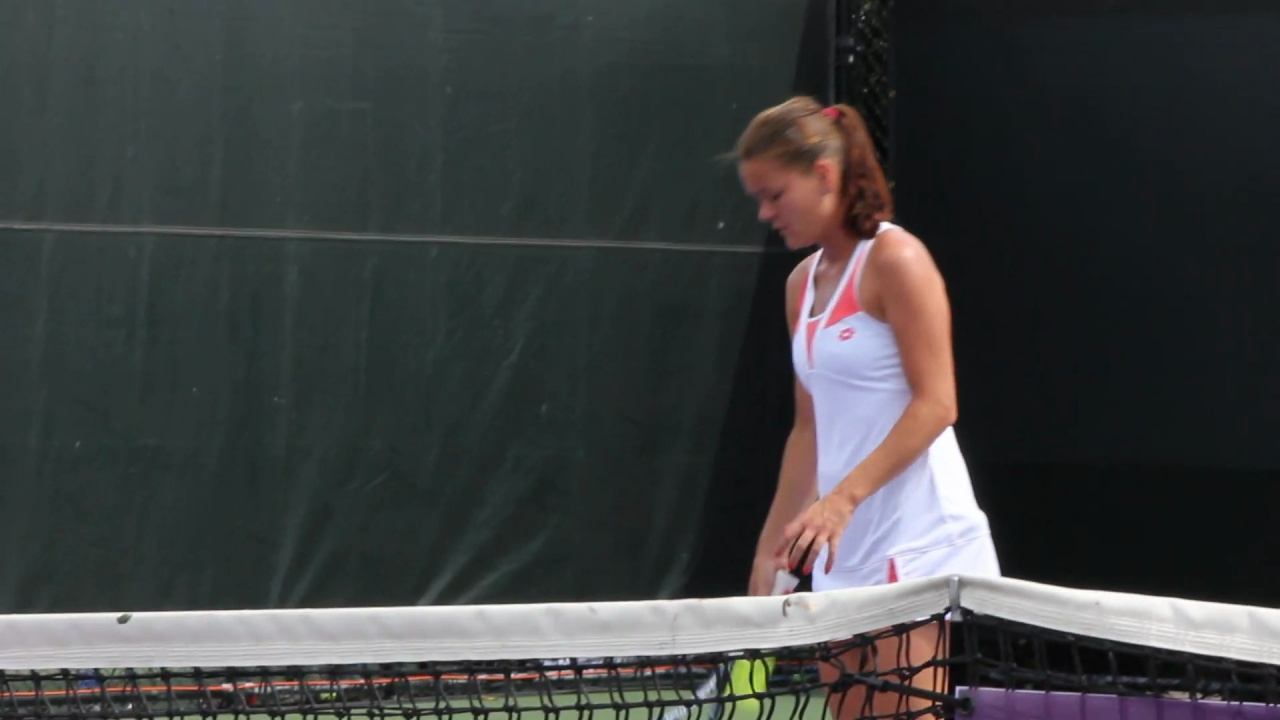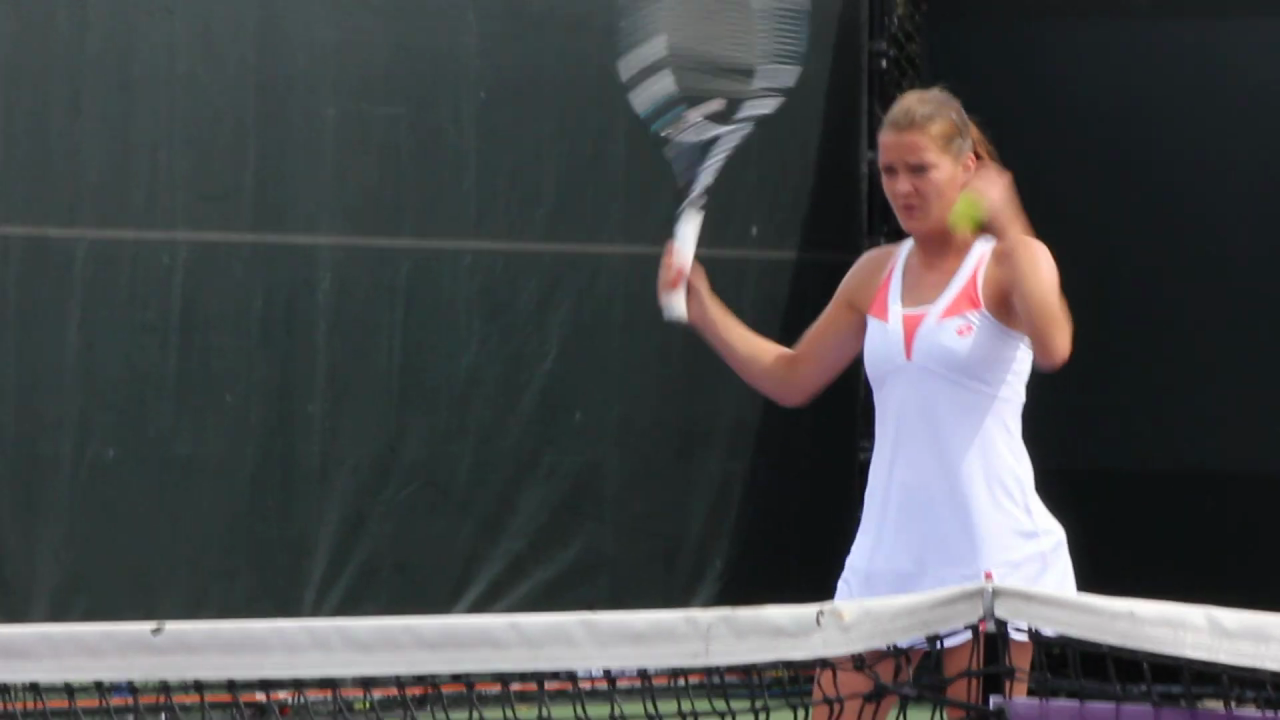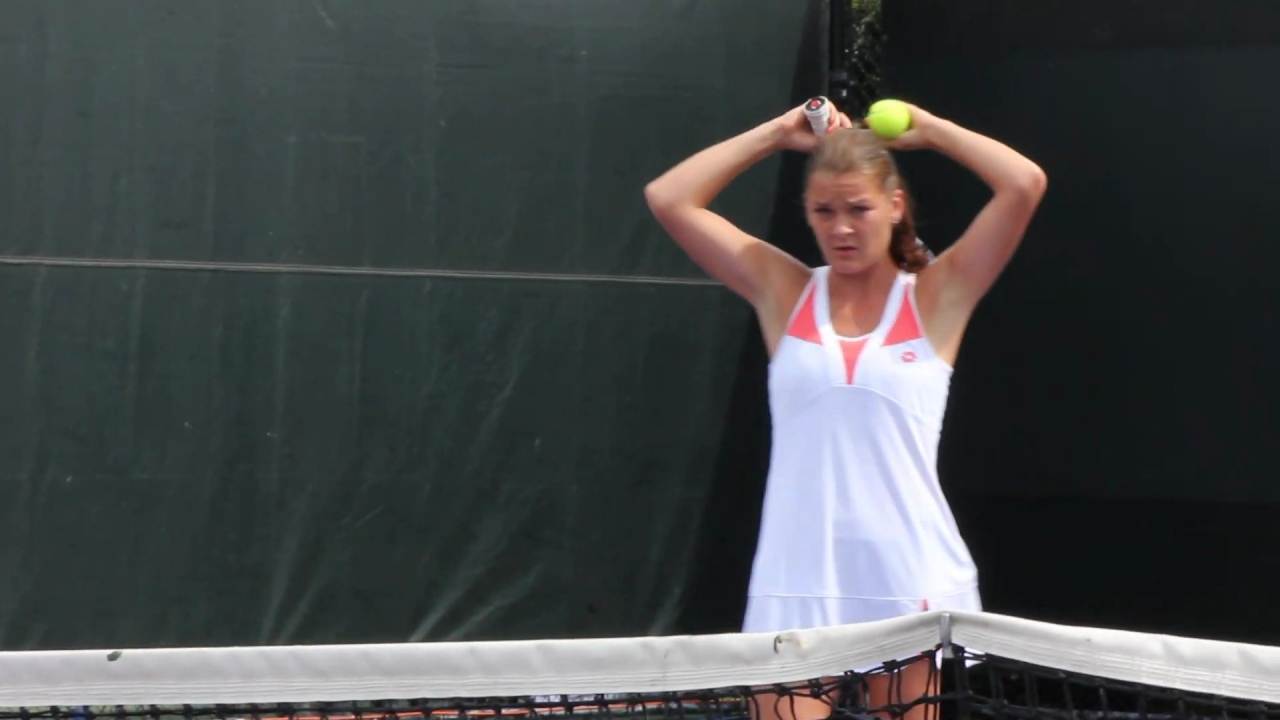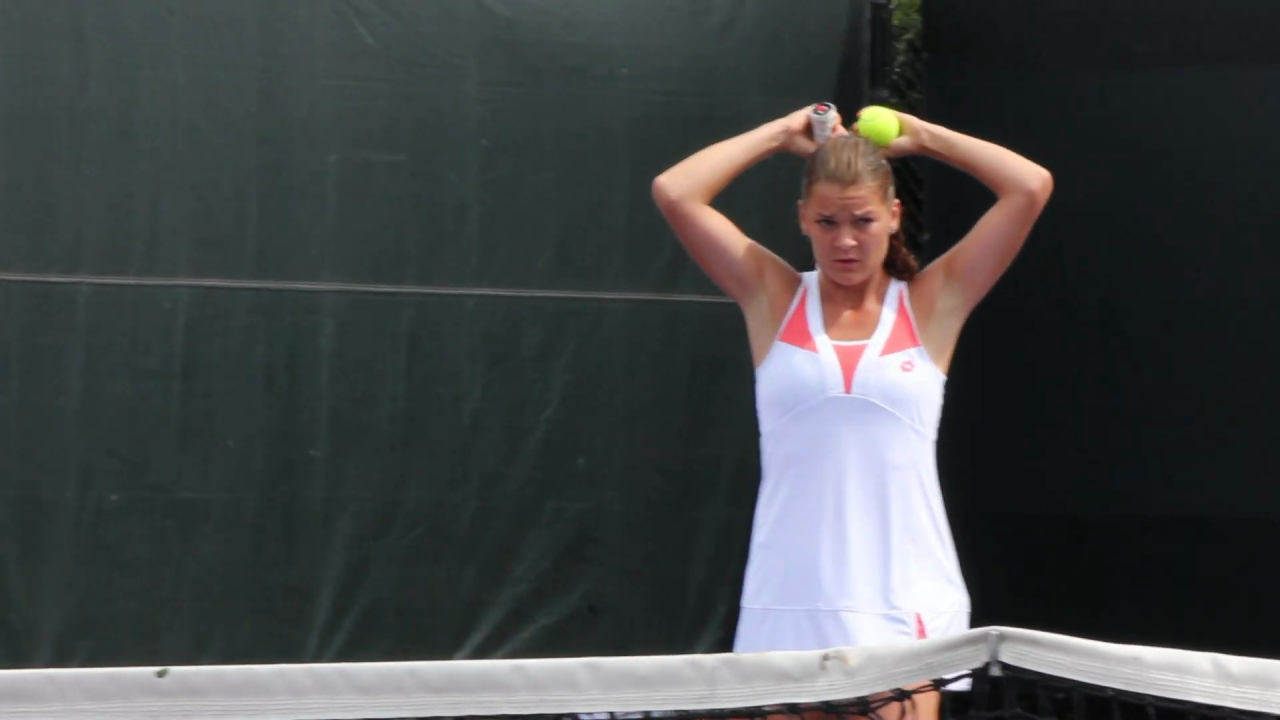
dt=0.5s
person 1, frame 1
left shoulder: (896, 259)
right shoulder: (802, 282)
left elbow: (935, 404)
left wrist: (842, 498)
right wrist: (770, 547)
left hip: (917, 541)
right hip: (844, 547)
person 1, frame 2
left shoulder: (1011, 260)
right shoulder: (873, 272)
left elbow: (1054, 348)
right elbow: (790, 381)
left wrist: (1009, 222)
right wrist: (702, 305)
left hip: (992, 559)
right hip: (884, 554)
person 1, frame 3
left shoulder: (936, 297)
right shoulder: (782, 290)
left elbow: (1025, 185)
right elbow: (667, 200)
left wrist: (927, 129)
right wrist: (779, 132)
left hip: (909, 589)
right hip: (795, 587)
person 1, frame 4
left shoulder: (930, 305)
right shoulder: (773, 298)
left elbow: (1032, 186)
right elbow: (673, 192)
left wrist: (920, 136)
right wrist: (783, 133)
left hip: (902, 608)
right hip: (790, 604)
